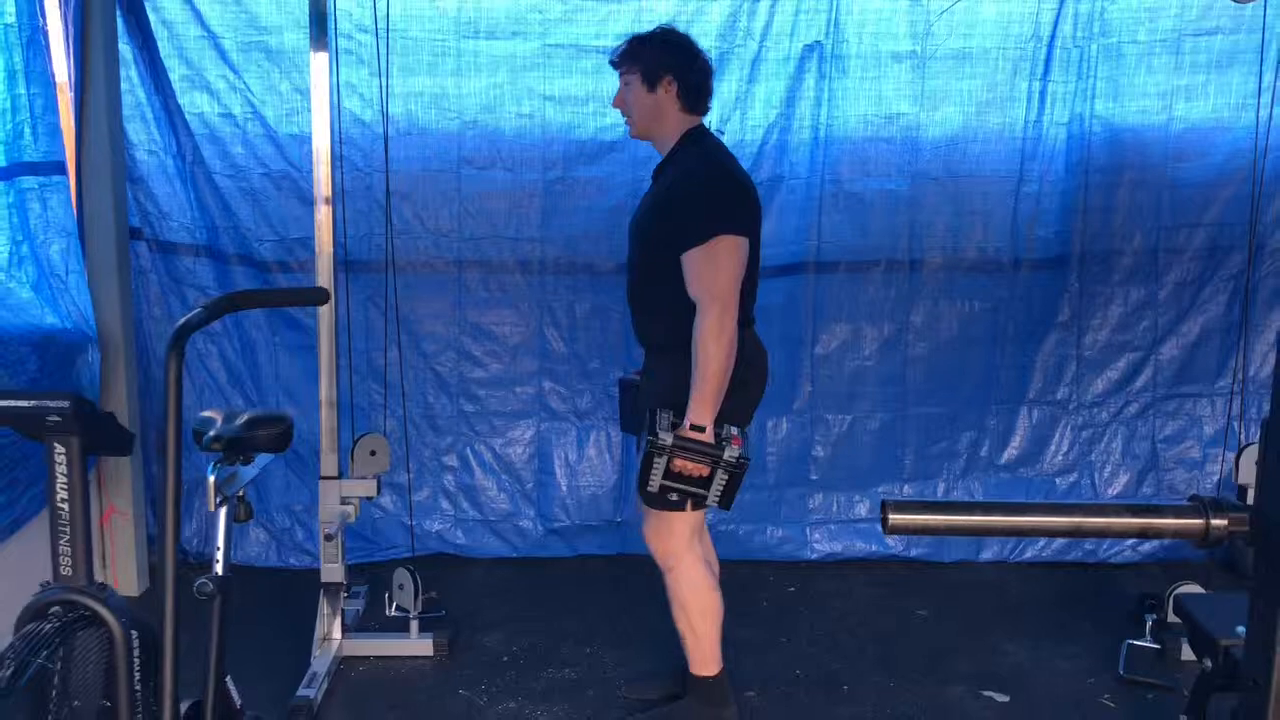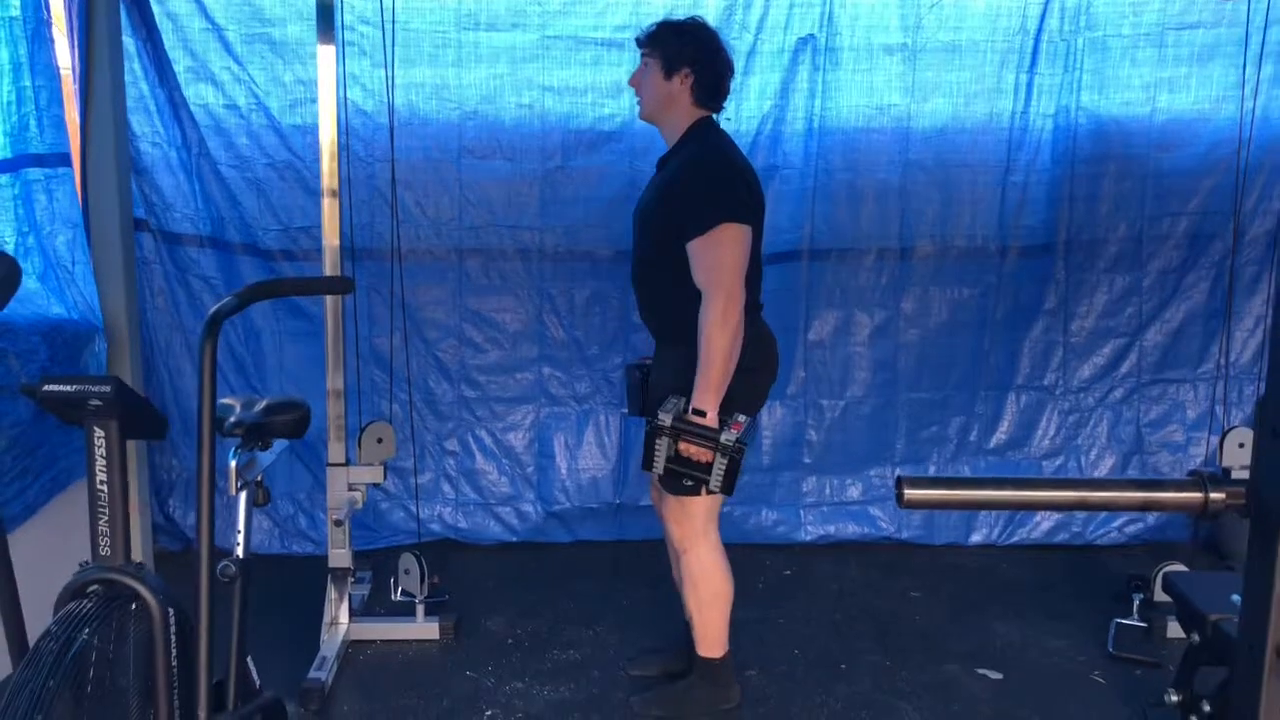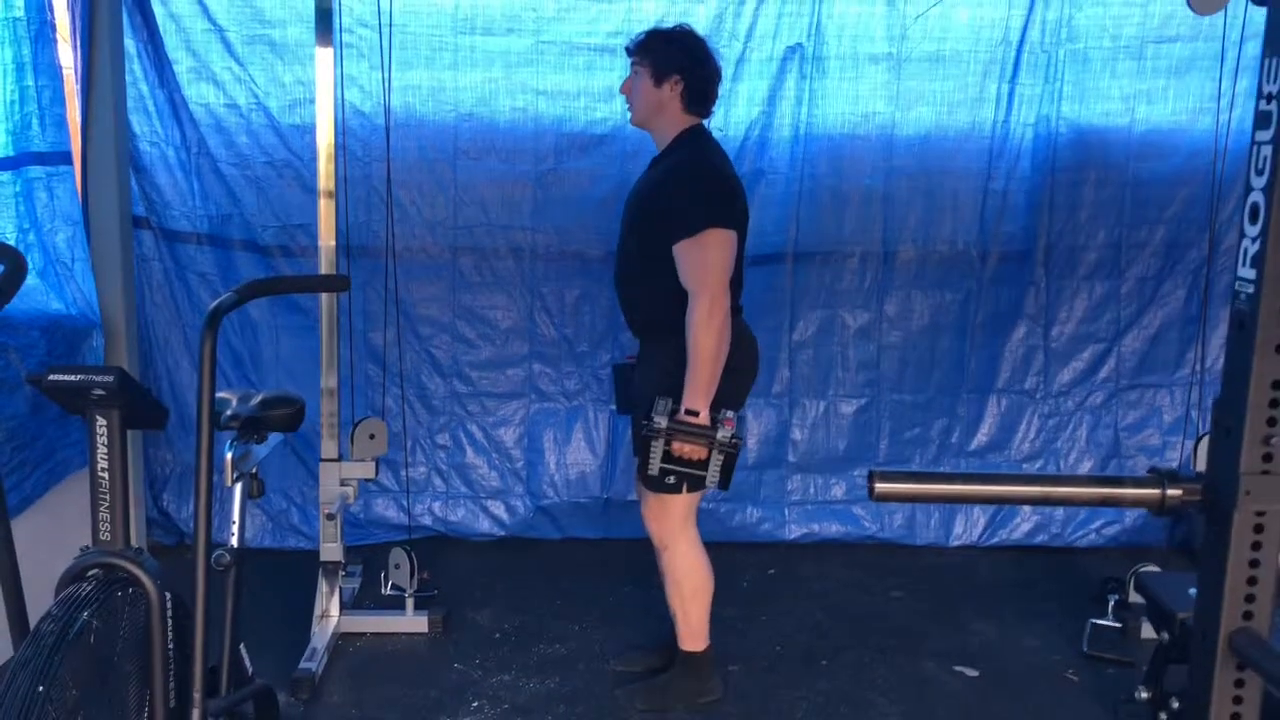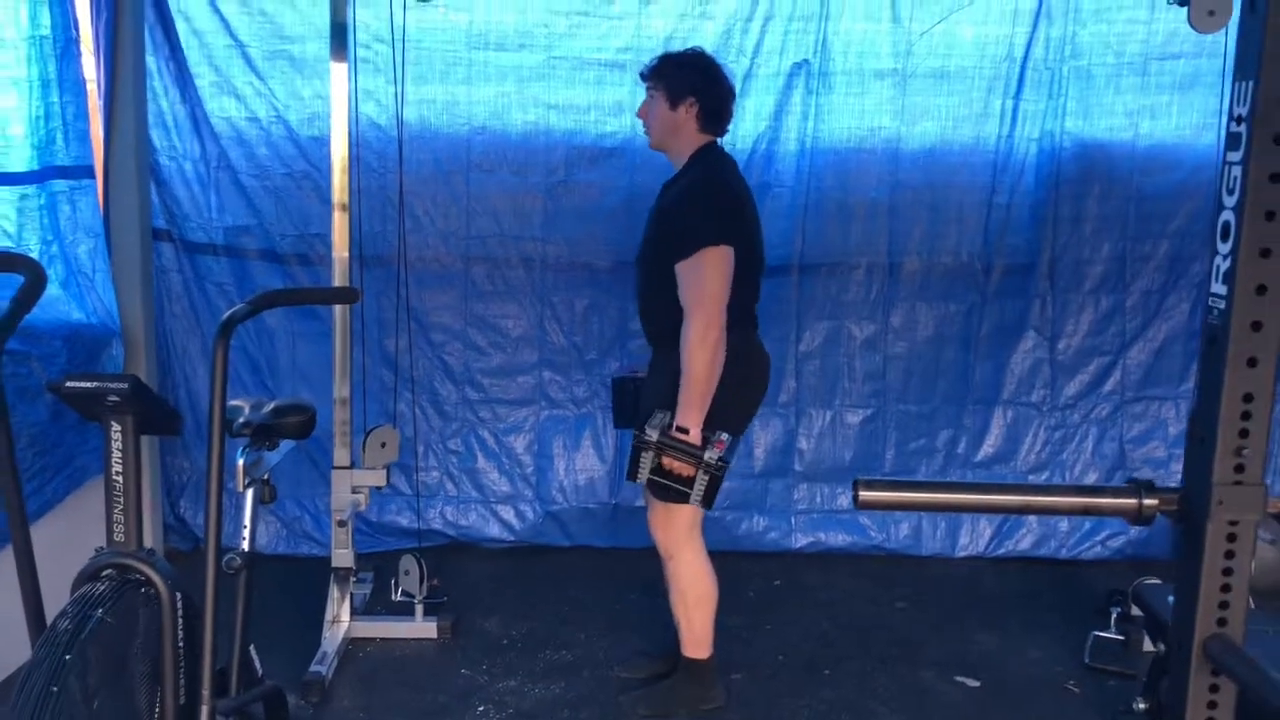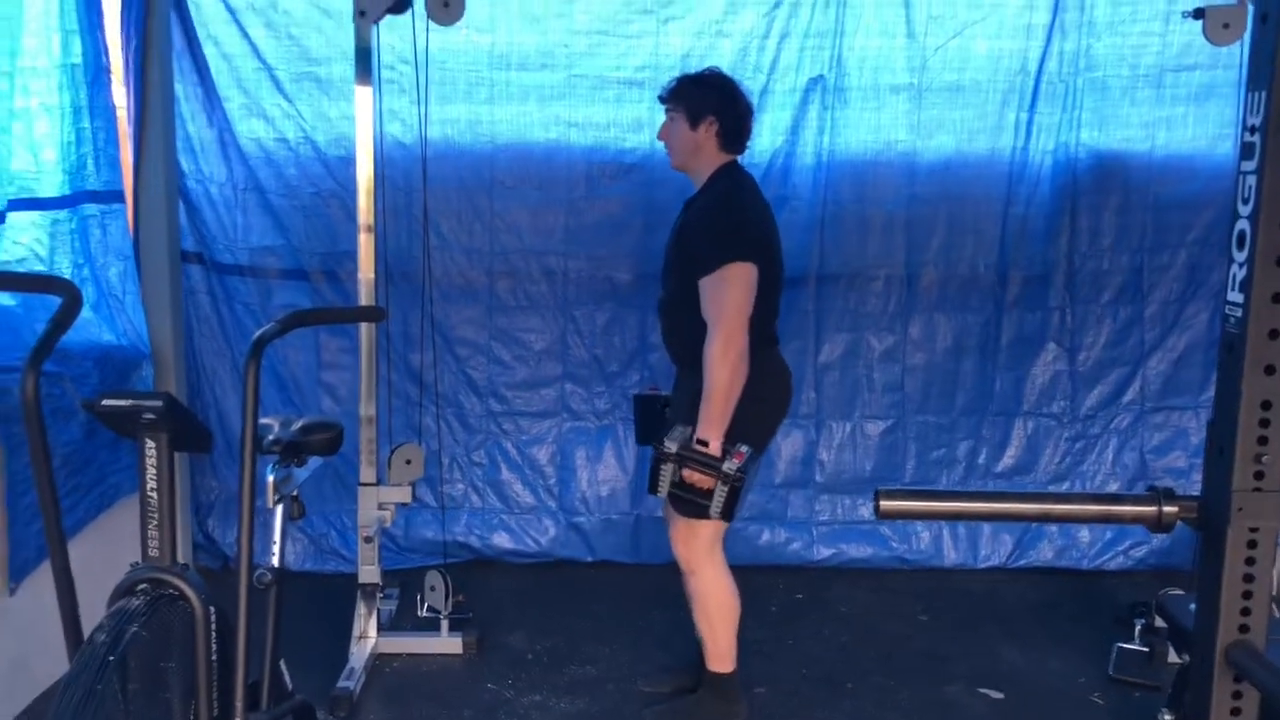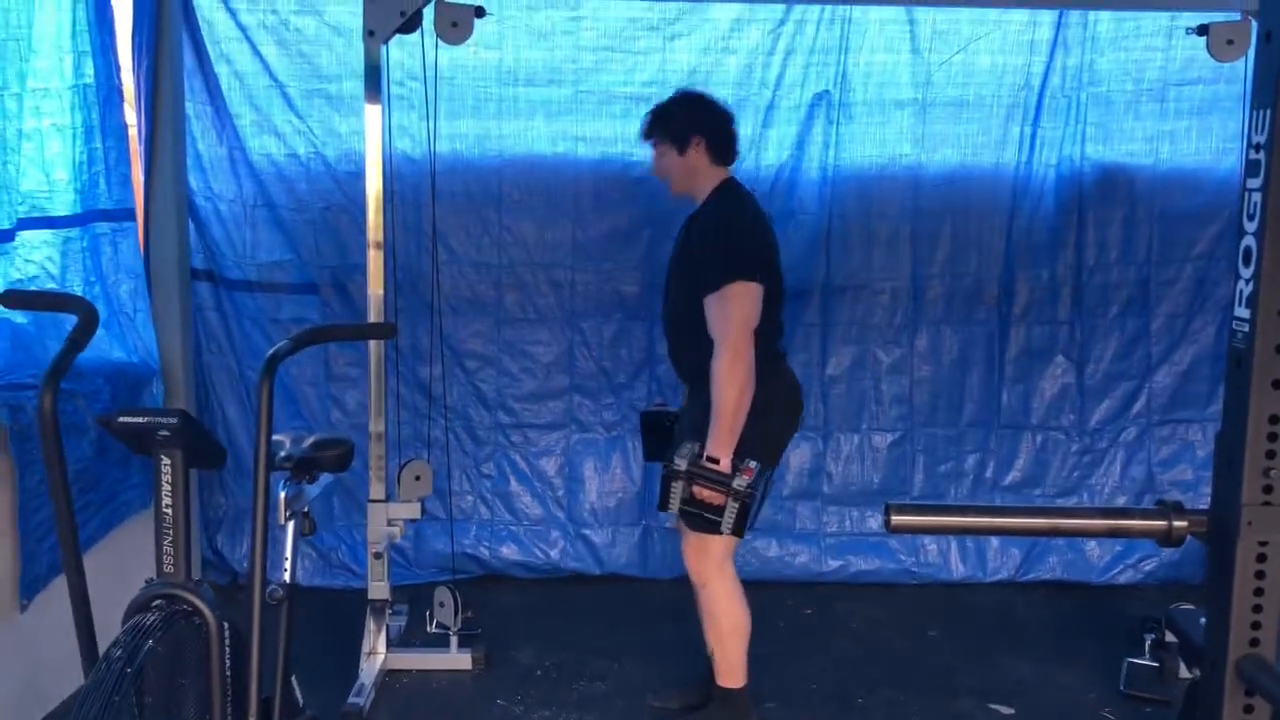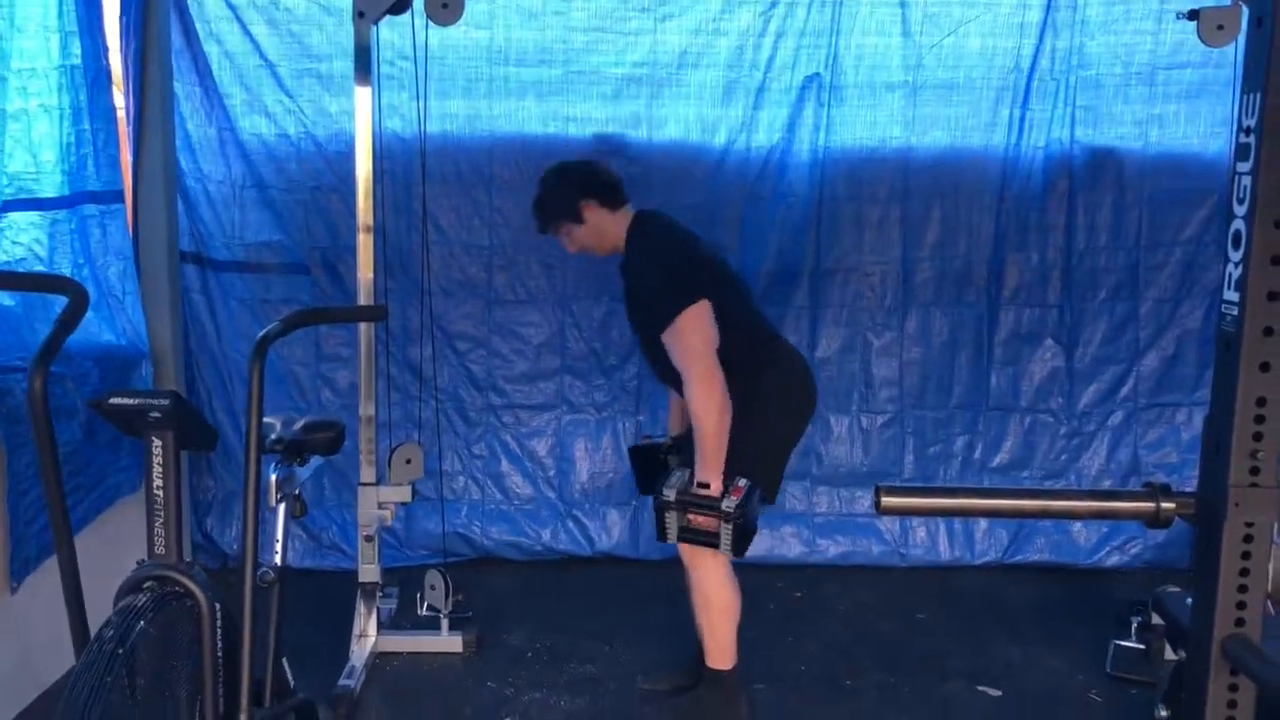
dt=0.5s
person 1, frame 1
left shoulder: (707, 178)
right shoulder: (681, 169)
left elbow: (718, 311)
left wrist: (699, 421)
left hip: (703, 379)
right hip: (678, 372)
left knee: (669, 537)
right knee: (682, 529)
person 1, frame 2
left shoulder: (710, 168)
right shoulder: (684, 159)
left elbow: (723, 299)
left wrist: (706, 405)
left hip: (715, 366)
right hip: (684, 358)
left knee: (690, 521)
right knee: (671, 507)
right ankle: (697, 645)
person 1, frame 3
left shoulder: (696, 173)
right shoulder: (675, 163)
left elbow: (710, 300)
left wrist: (696, 406)
left hip: (694, 365)
right hip: (669, 357)
left knee: (667, 517)
right knee: (661, 508)
right ankle: (683, 641)
person 1, frame 4
left shoulder: (702, 192)
right shoulder: (702, 180)
left elbow: (706, 320)
left wrist: (688, 421)
right wrist: (663, 388)
left hip: (709, 377)
right hip: (688, 368)
left knee: (673, 525)
right knee: (666, 514)
right ankle: (686, 648)
person 1, frame 5
left shoulder: (724, 209)
right shoulder: (720, 199)
left elbow: (728, 335)
left wrist: (709, 434)
right wrist: (689, 406)
left hip: (732, 395)
right hip: (712, 387)
left knee: (694, 541)
right knee: (688, 529)
right ankle: (709, 663)
person 1, frame 6
left shoulder: (726, 225)
right shoulder: (717, 216)
left elbow: (734, 351)
left wrist: (718, 451)
right wrist: (695, 418)
left hip: (746, 409)
right hip: (723, 403)
left knee: (706, 554)
right knee: (698, 541)
person 1, frame 7
left shoulder: (654, 260)
right shoulder: (652, 244)
left elbow: (703, 376)
right elbow: (688, 363)
left wrist: (708, 477)
right wrist: (676, 438)
left hip: (766, 398)
right hip: (755, 390)
left knee: (701, 541)
right ankle: (708, 661)
